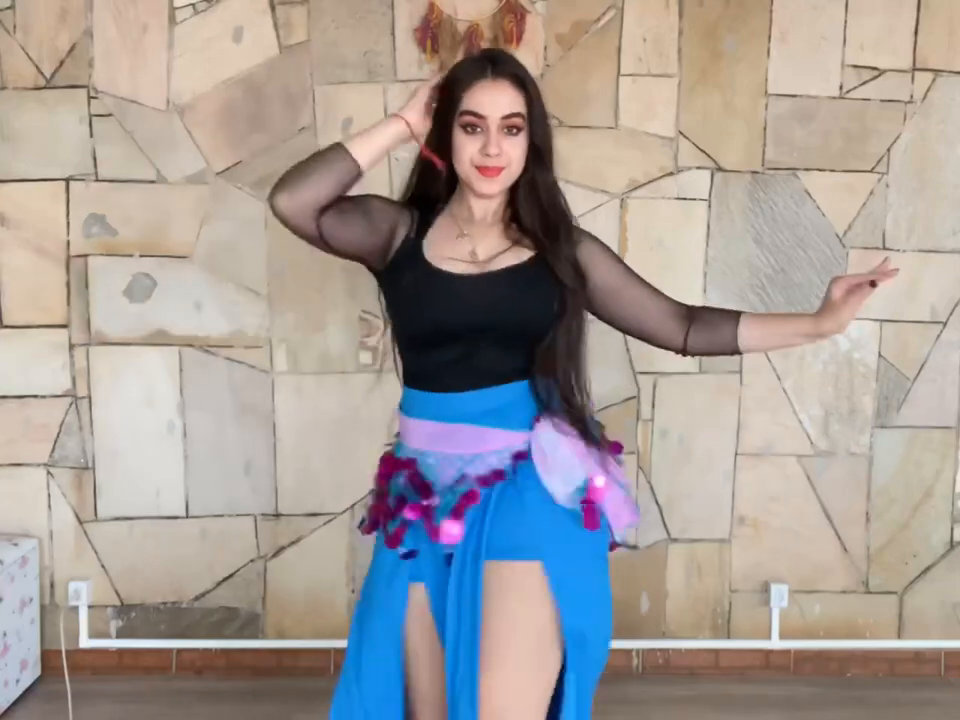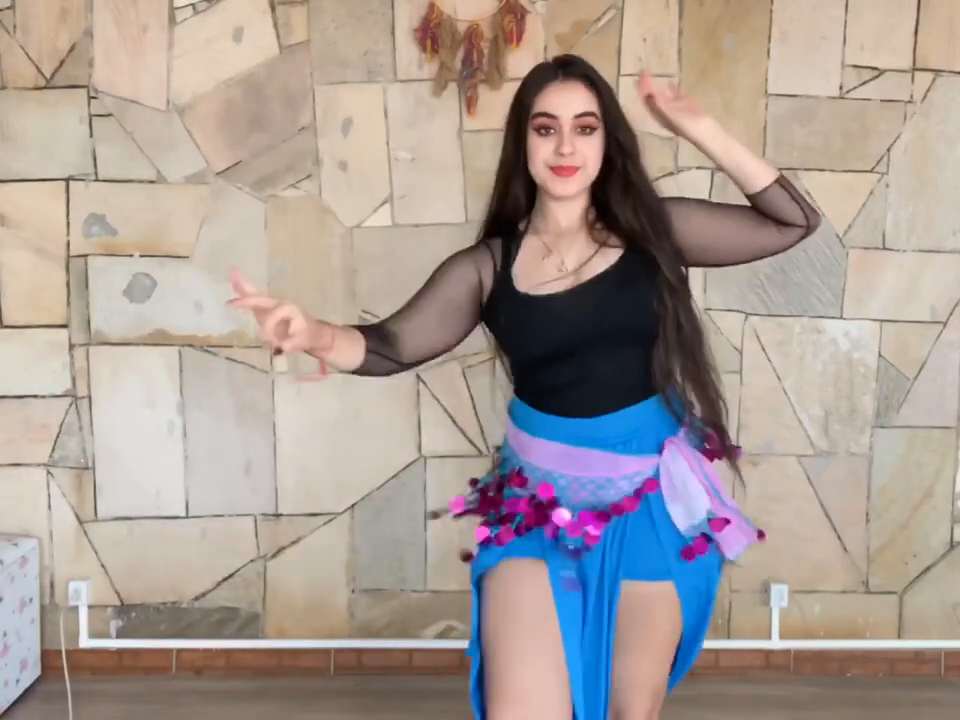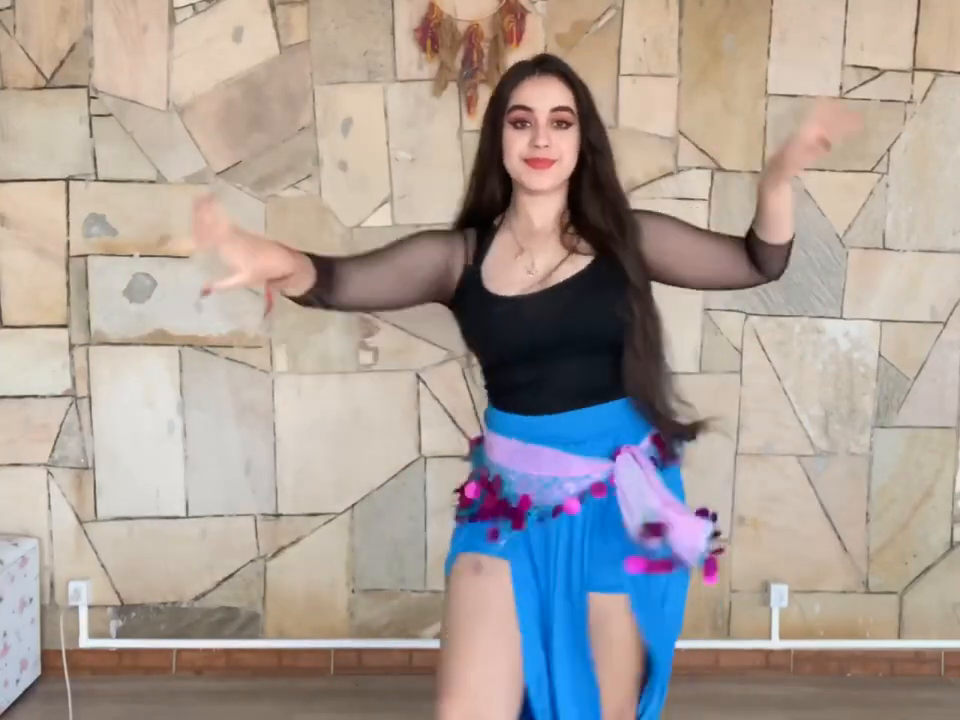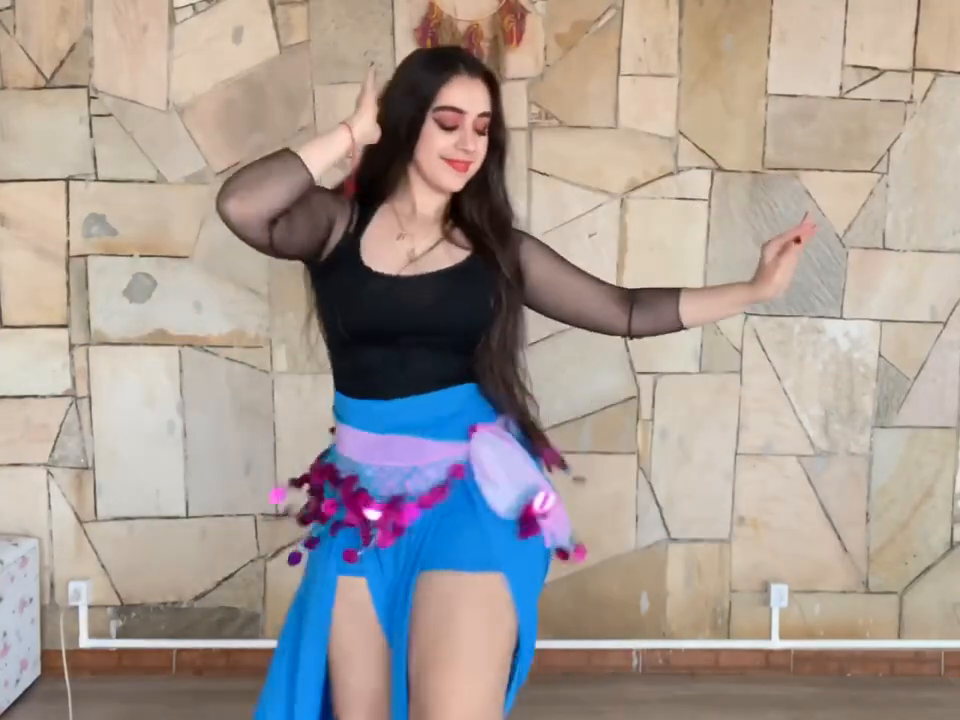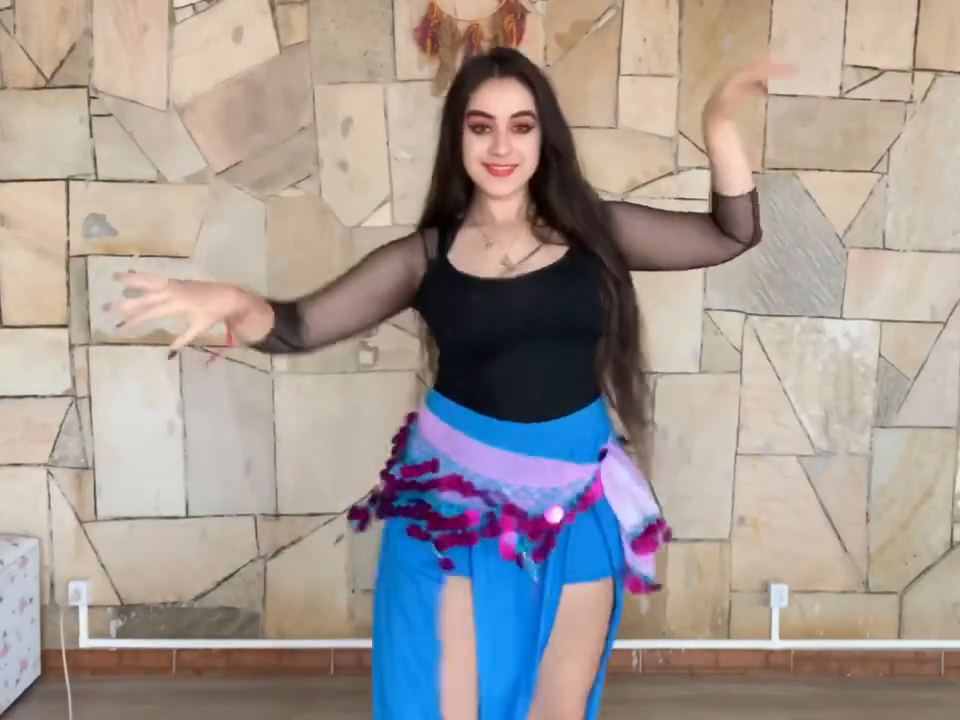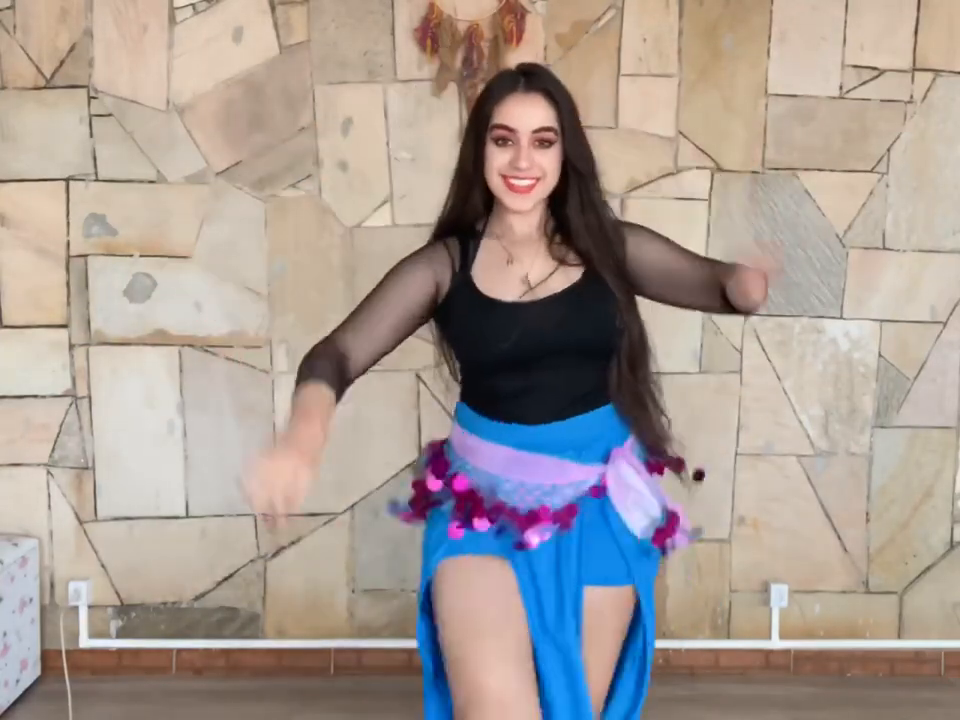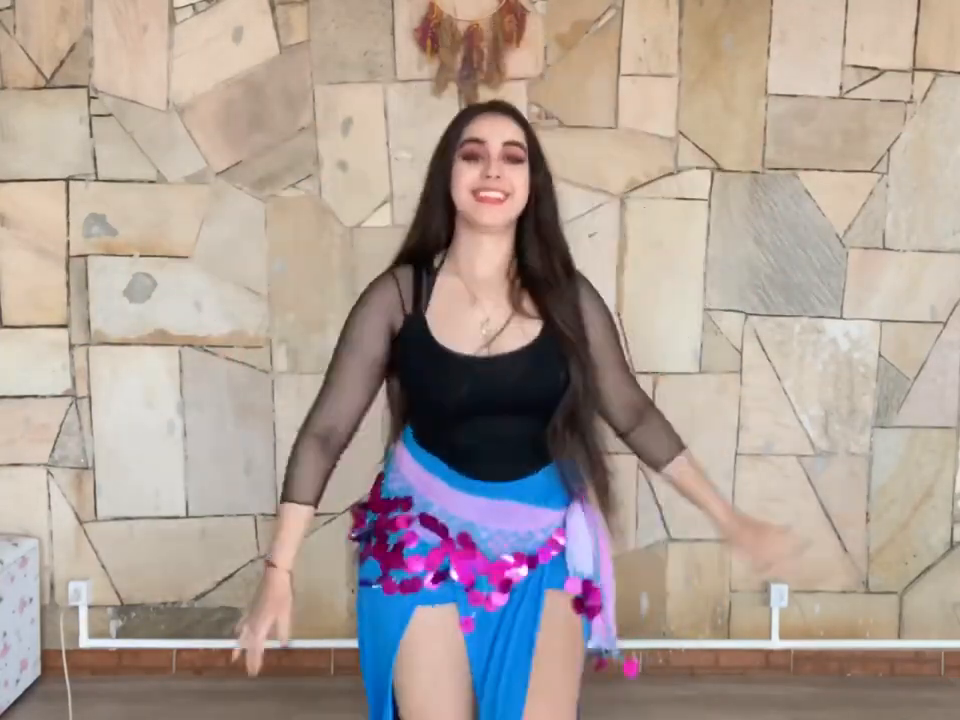
dt=0.7s
person 1, frame 1
left shoulder: (564, 250)
right shoulder: (400, 234)
left elbow: (681, 328)
right elbow: (292, 203)
left wrist: (816, 323)
right wrist: (399, 127)
left hip: (536, 492)
right hip: (428, 500)
person 1, frame 2
left shoulder: (652, 230)
right shoulder: (486, 265)
left elbow: (794, 221)
right elbow: (398, 344)
left wrist: (699, 131)
right wrist: (315, 336)
left hip: (655, 499)
right hip: (541, 502)
person 1, frame 3
left shoulder: (627, 238)
right shoulder: (459, 254)
left elbow: (759, 262)
right elbow: (340, 281)
left wrist: (781, 174)
right wrist: (273, 262)
left hip: (622, 505)
right hip: (510, 505)
person 1, frame 4
left shoulder: (499, 248)
right shoulder: (336, 224)
left elbow: (626, 311)
right elbow: (240, 205)
left wrist: (755, 288)
right wrist: (352, 135)
left hip: (475, 497)
right hip: (361, 502)
person 1, frame 5
left shoulder: (592, 230)
right shoulder: (425, 253)
left elbow: (733, 234)
right elbow: (302, 325)
left wrist: (722, 128)
right wrist: (225, 304)
left hip: (575, 514)
right hip: (454, 507)
person 1, frame 6
left shoulder: (606, 246)
right shoulder: (447, 264)
left elbow: (711, 290)
right elbow: (337, 357)
left wrist: (741, 285)
right wrist: (304, 440)
left hip: (599, 512)
right hip: (482, 507)
person 1, frame 7
left shoulder: (568, 297)
right shoulder: (399, 294)
left elbow: (632, 412)
right elbow: (325, 431)
left wrist: (726, 516)
right wrist: (279, 569)
left hip: (546, 543)
right hip: (427, 541)
